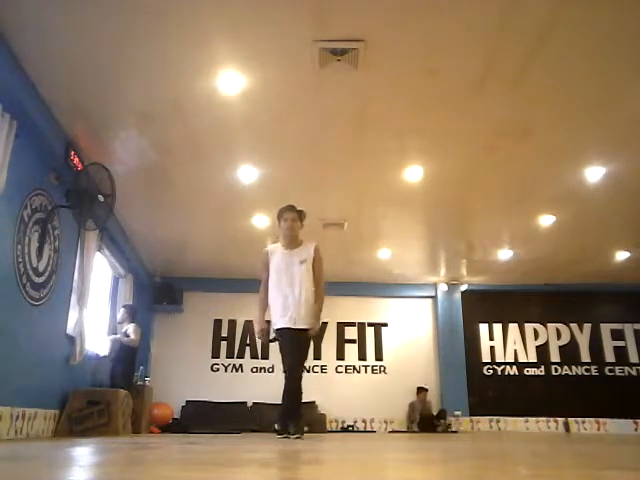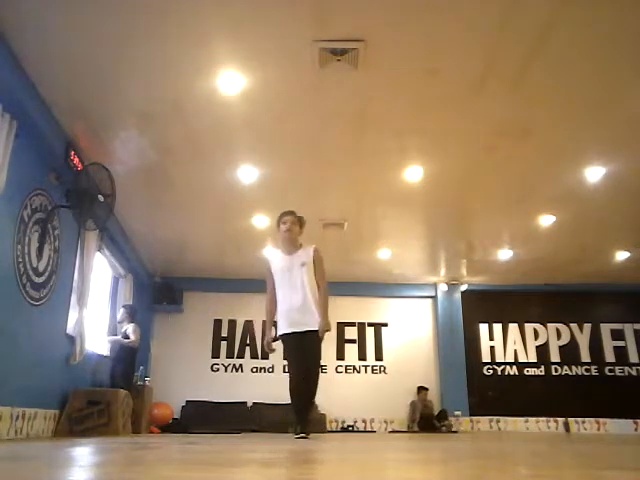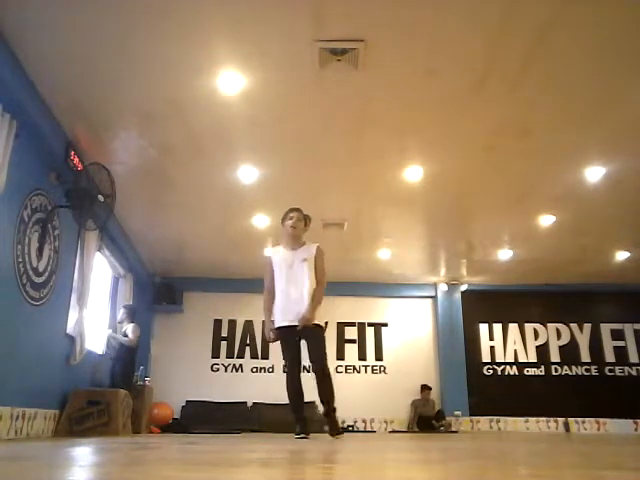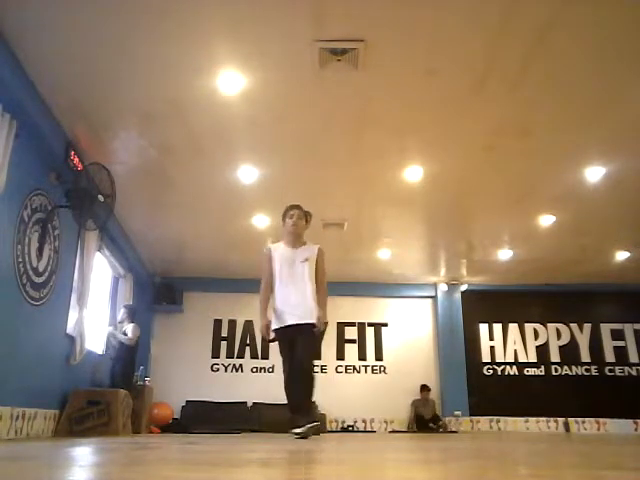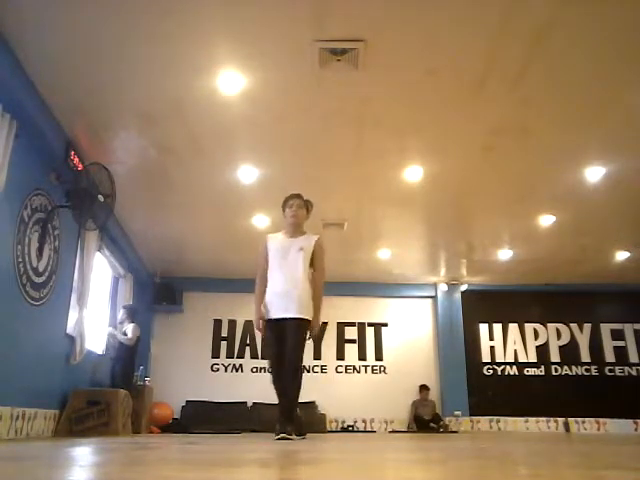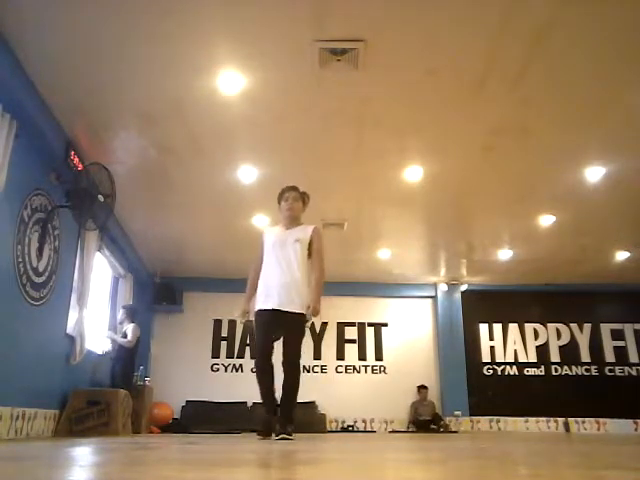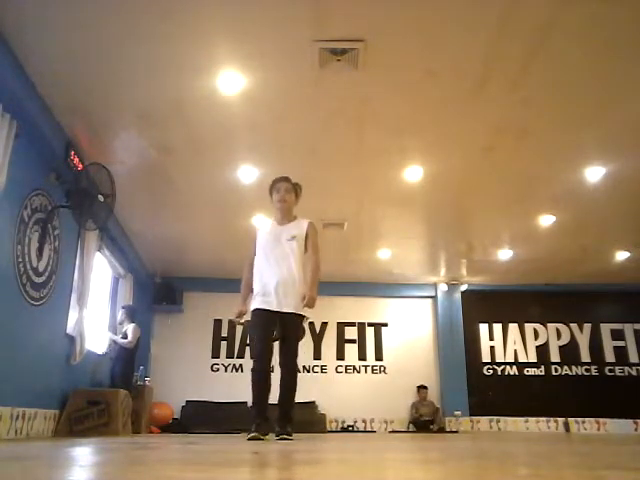
dt=0.3s
person 1, frame 1
left shoulder: (312, 250)
right shoulder: (270, 253)
left elbow: (319, 287)
right elbow: (264, 287)
left wrist: (316, 317)
right wrist: (261, 318)
left hip: (305, 321)
right hip: (282, 320)
left knee: (296, 370)
right knee: (292, 369)
left ankle: (284, 420)
right ankle: (295, 421)
person 1, frame 2
left shoulder: (313, 253)
right shoulder: (272, 259)
left elbow: (322, 286)
right elbow: (271, 296)
left wrist: (324, 317)
right wrist: (268, 329)
left hip: (312, 323)
right hip: (287, 325)
left knee: (312, 371)
right knee: (296, 374)
left ankle: (304, 415)
right ankle: (301, 422)
person 1, frame 3
left shoulder: (315, 251)
right shoulder: (273, 254)
left elbow: (321, 284)
right elbow: (269, 289)
left wrist: (311, 310)
right wrist: (268, 320)
left hip: (310, 319)
right hip: (285, 320)
left knee: (320, 365)
right knee: (292, 371)
left ankle: (330, 413)
right ankle: (300, 422)
person 1, frame 4
left shoulder: (315, 251)
right shoulder: (272, 251)
left elbow: (321, 285)
right elbow: (266, 285)
left wrist: (323, 312)
right wrist: (263, 315)
left hip: (308, 317)
right hip: (282, 320)
left knee: (304, 363)
right knee: (290, 370)
left ankle: (305, 416)
right ankle: (299, 417)
person 1, frame 5
left shoulder: (314, 242)
right shoulder: (270, 241)
left elbow: (318, 280)
right elbow: (261, 276)
left wrist: (317, 315)
right wrist: (258, 307)
left hip: (299, 311)
right hip: (273, 312)
left knee: (292, 363)
right knee: (276, 366)
left ankle: (286, 421)
right ankle: (293, 418)
person 1, frame 6
left shoulder: (311, 232)
right shoulder: (268, 234)
left elbow: (317, 265)
right elbow: (257, 268)
left wrist: (316, 296)
right wrist: (247, 300)
left hip: (296, 304)
right hip: (266, 303)
left knee: (291, 362)
right knee: (261, 355)
left ankle: (285, 421)
right ankle: (271, 413)
person 1, frame 7
left shoulder: (306, 227)
right shoulder: (260, 230)
left elbow: (313, 260)
right elbow: (250, 266)
left wrist: (311, 289)
right wrist: (243, 301)
left hip: (293, 303)
right hip: (262, 301)
left knee: (288, 362)
right knee: (260, 358)
left ankle: (284, 422)
right ankle: (260, 421)
